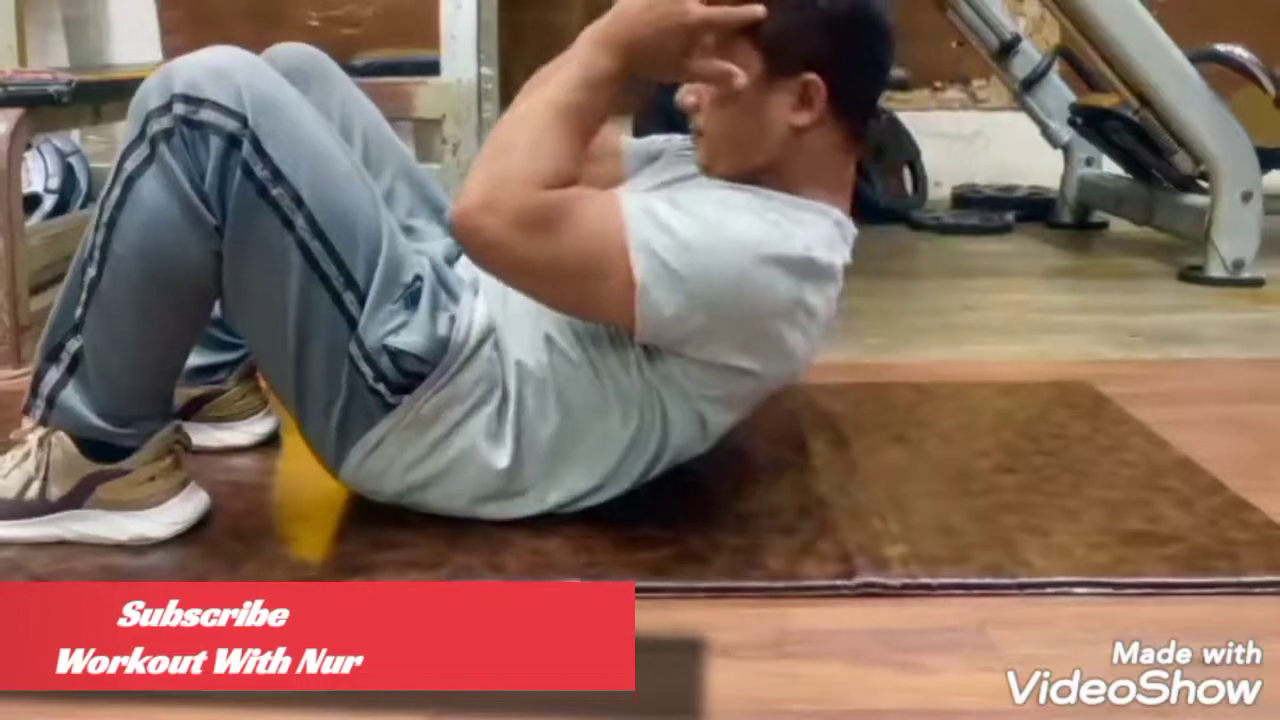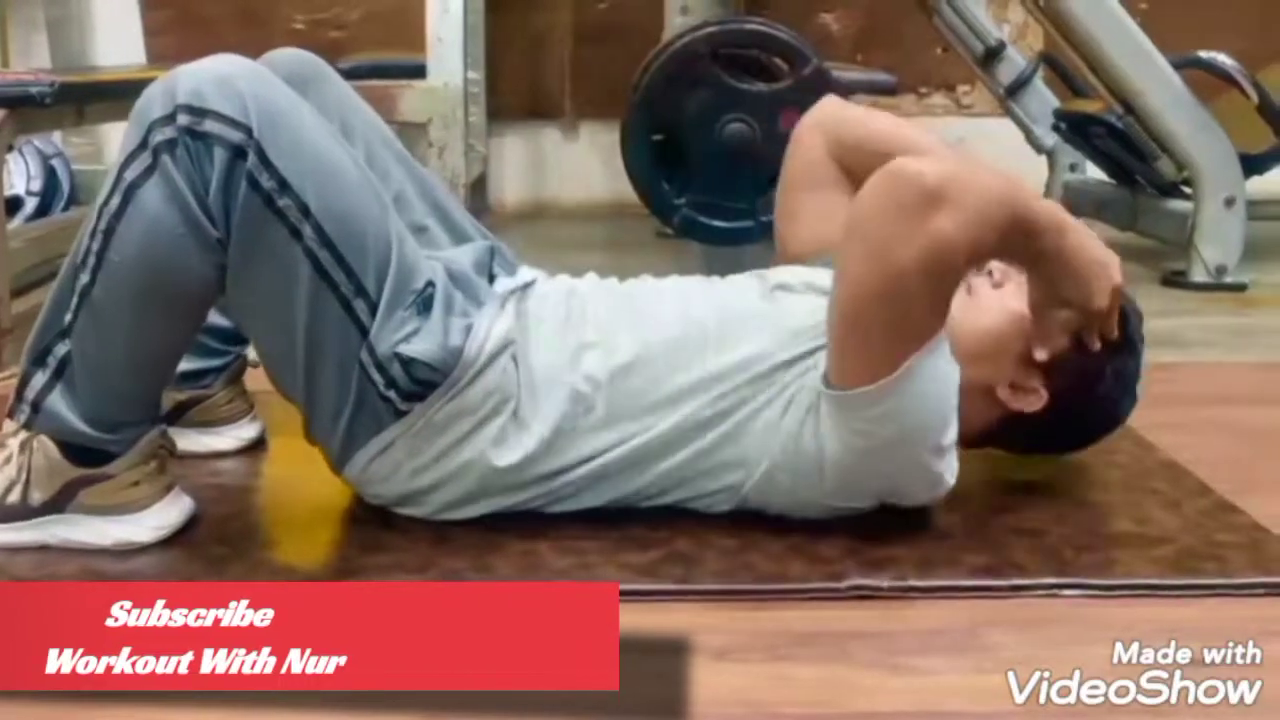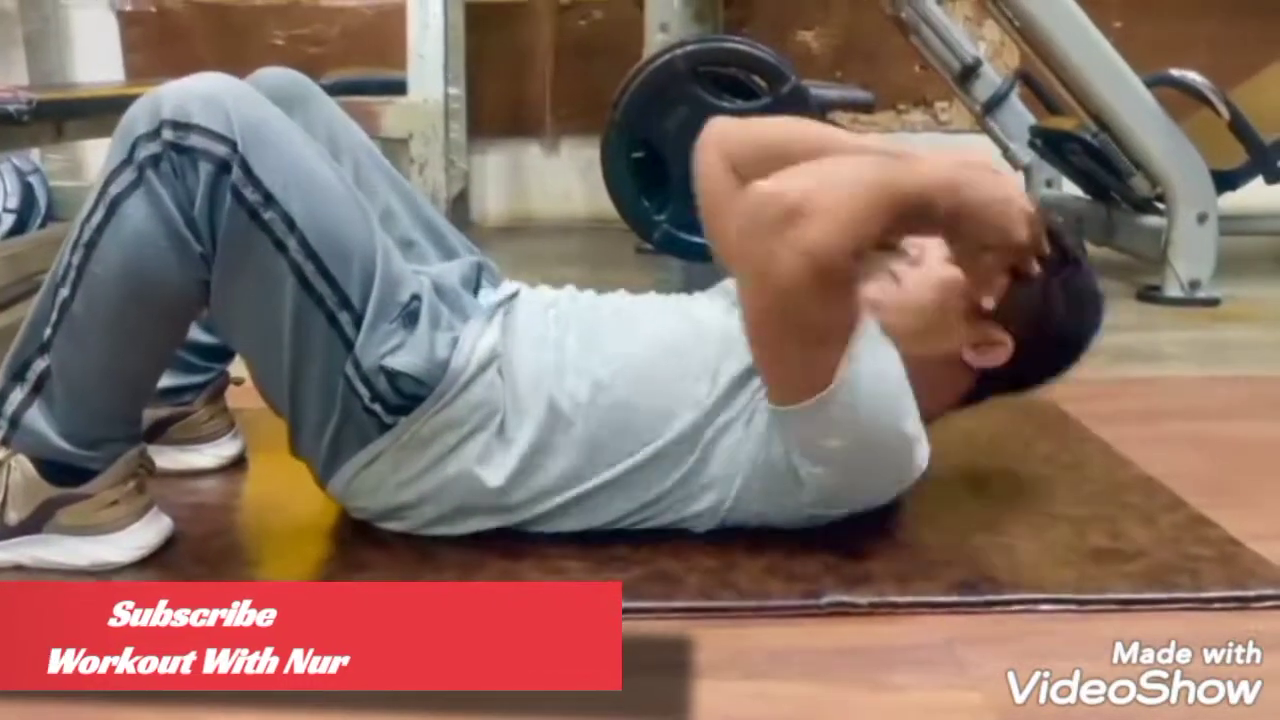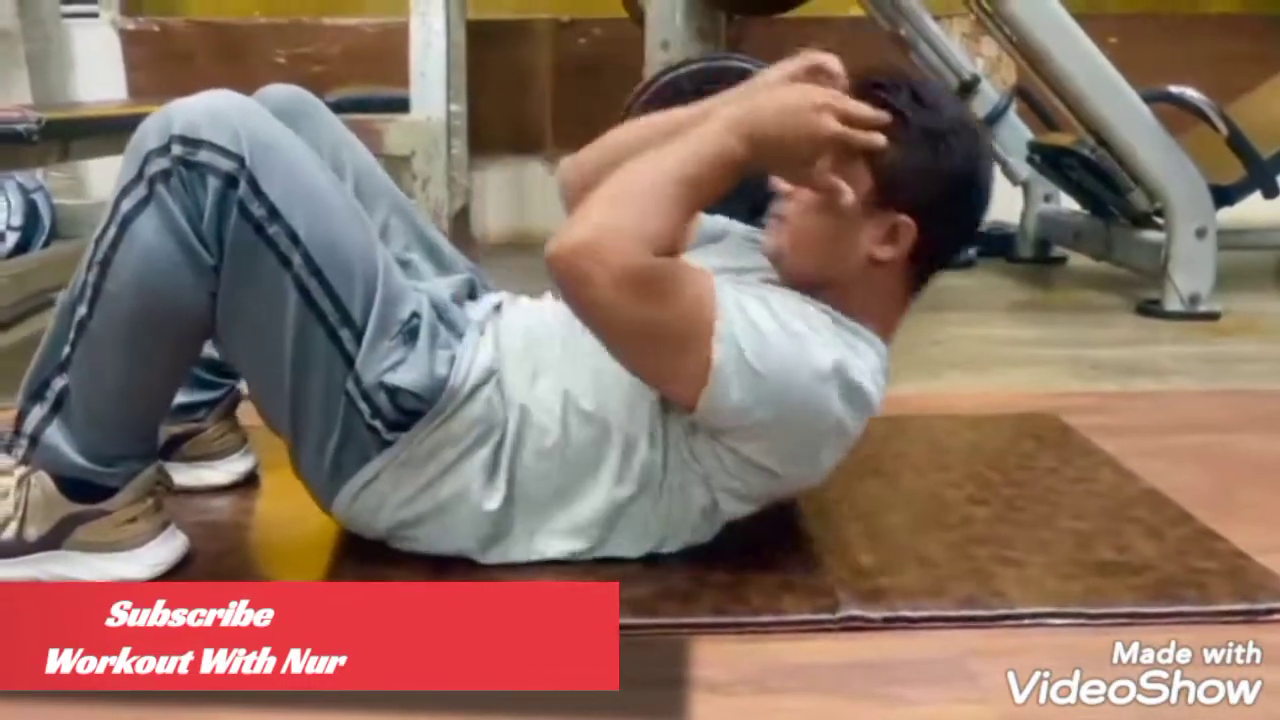
dt=0.7s
person 1, frame 1
left shoulder: (759, 258)
right shoulder: (753, 183)
left elbow: (494, 215)
right elbow: (547, 151)
left hip: (416, 408)
right hip: (455, 315)
left knee: (204, 103)
right knee: (287, 74)
left ankle: (97, 457)
right ankle: (206, 377)
person 1, frame 2
left shoulder: (891, 440)
right shoulder: (866, 332)
left elbow: (923, 198)
right elbow: (825, 133)
left wrist: (1053, 239)
right wrist: (1034, 219)
left hip: (434, 400)
right hip: (495, 313)
left knee: (206, 112)
right knee: (283, 79)
right ankle: (193, 382)
person 1, frame 3
left shoulder: (867, 432)
right shoulder: (838, 344)
left elbow: (786, 223)
right elbow: (723, 153)
left wrist: (945, 195)
right wrist: (922, 173)
left hip: (419, 416)
right hip: (481, 324)
left knee: (192, 130)
right knee: (274, 96)
right ankle: (175, 397)
person 1, frame 4
left shoulder: (812, 383)
right shoulder: (786, 278)
left elbow: (588, 258)
right elbow: (585, 178)
left wrist: (747, 124)
right wrist: (744, 107)
left hip: (420, 441)
right hip: (466, 344)
left knee: (201, 146)
right knee: (276, 115)
right ankle: (183, 419)
